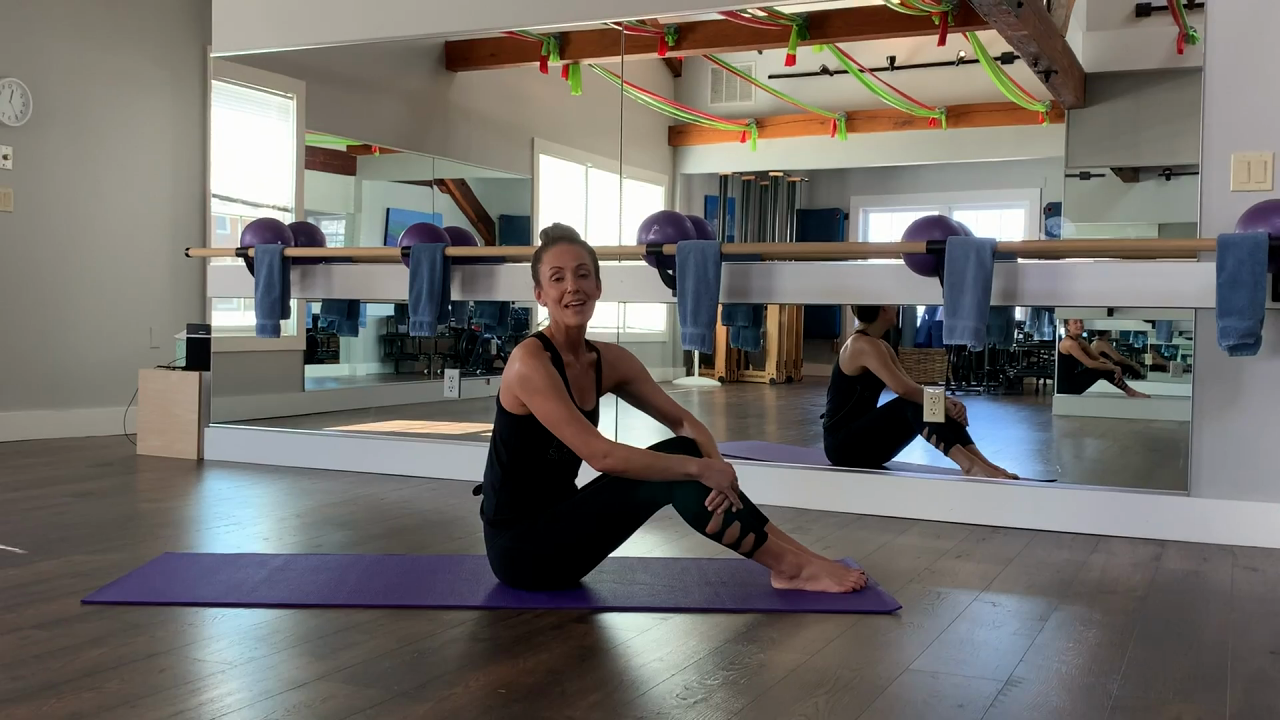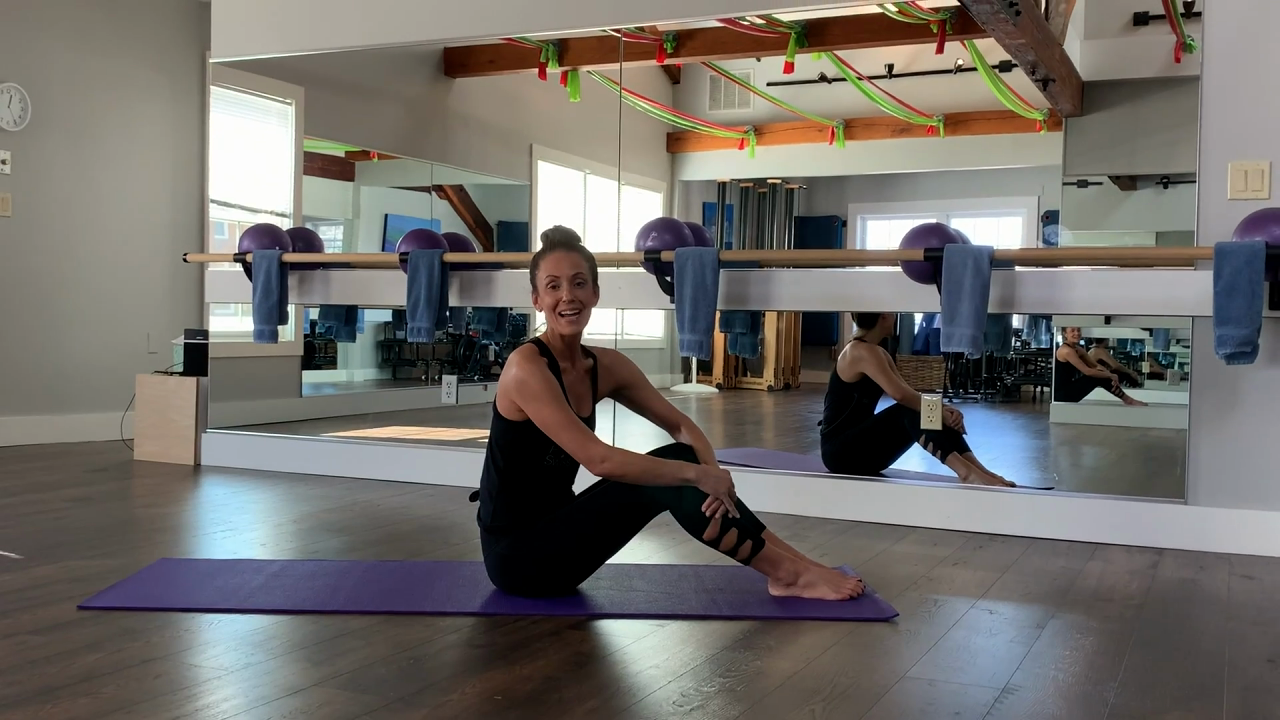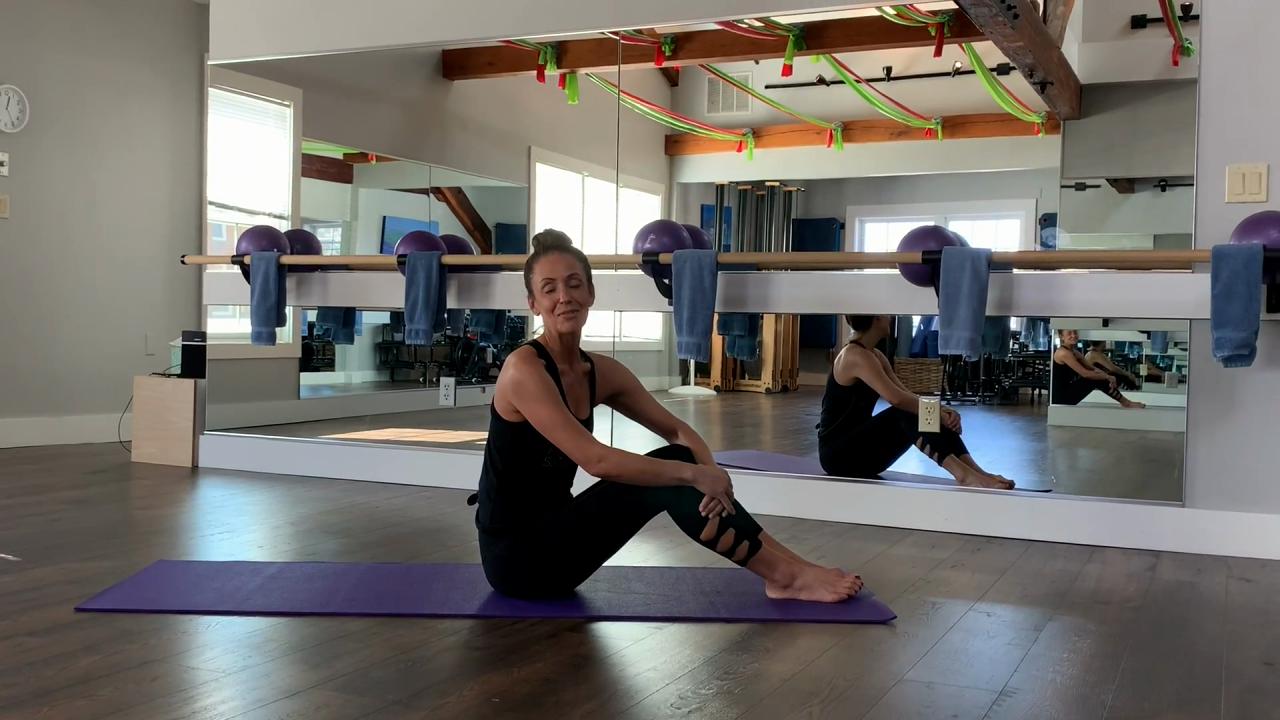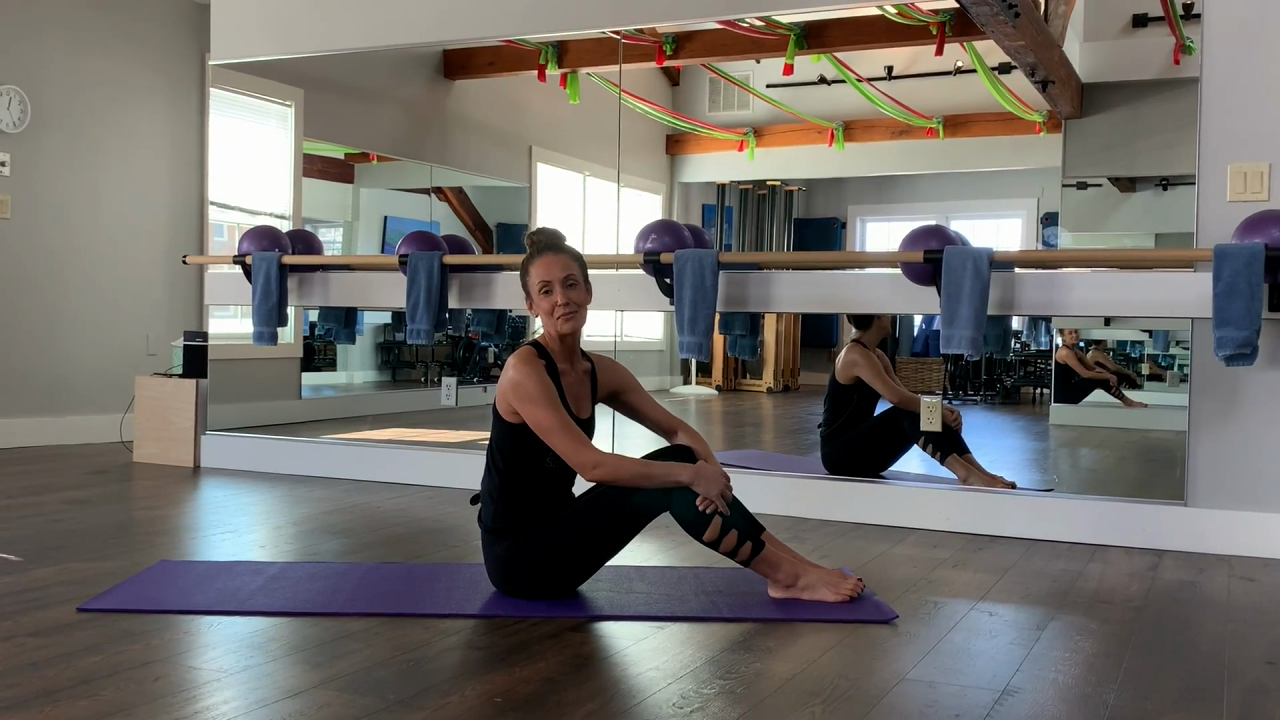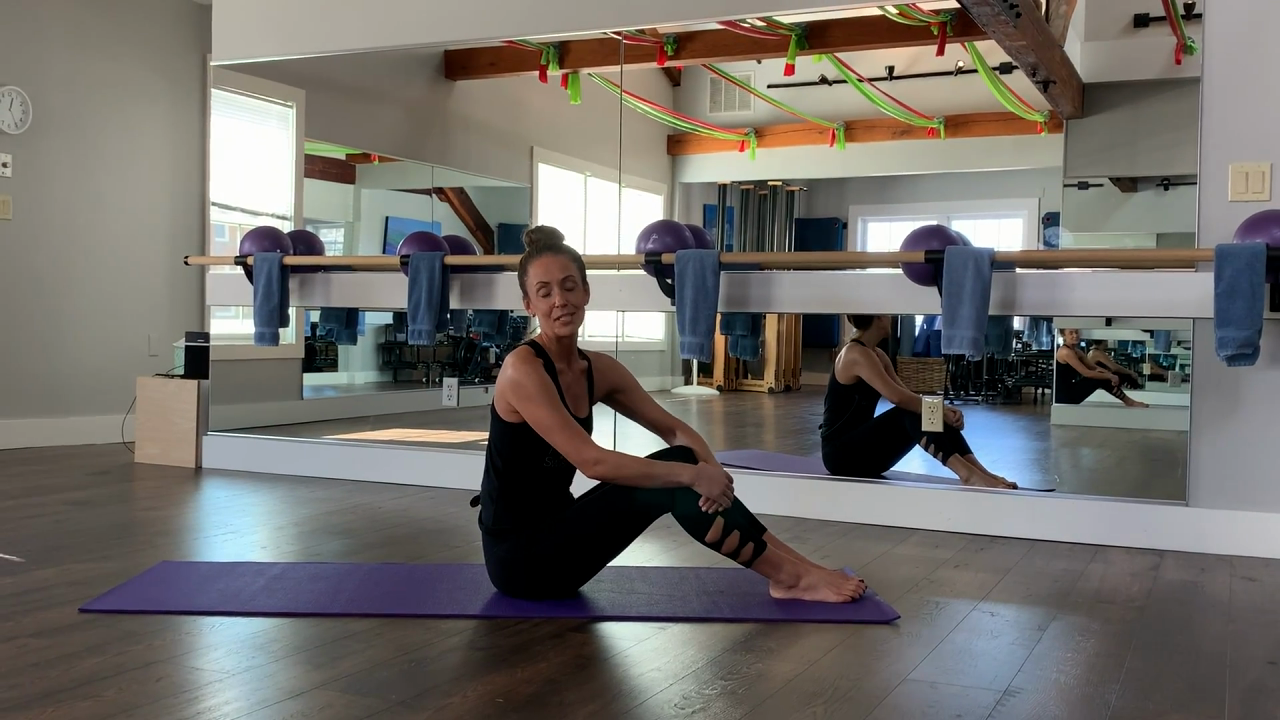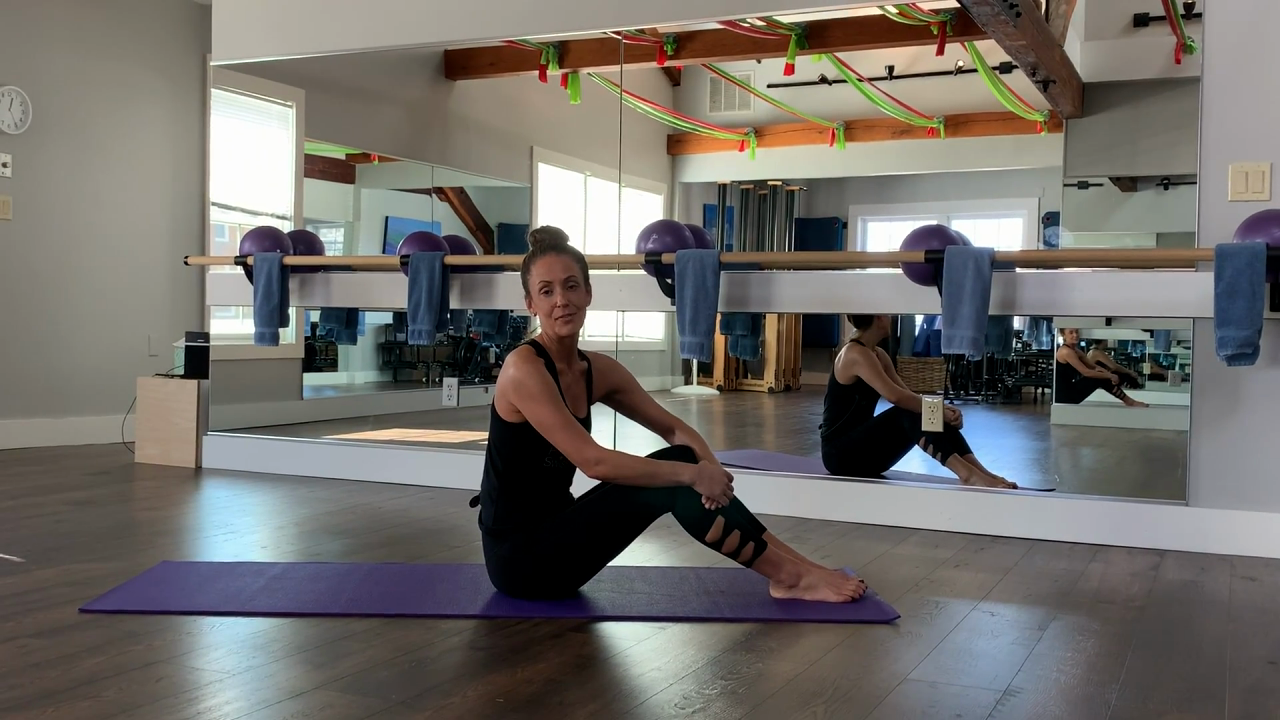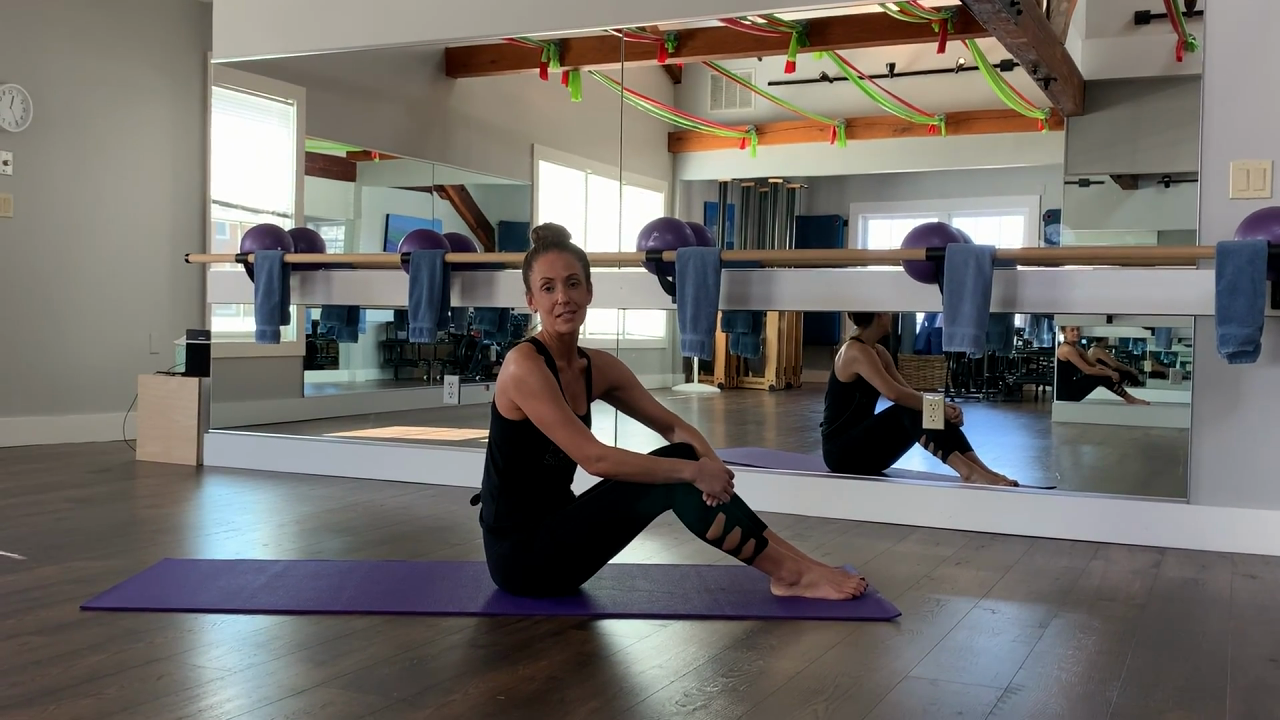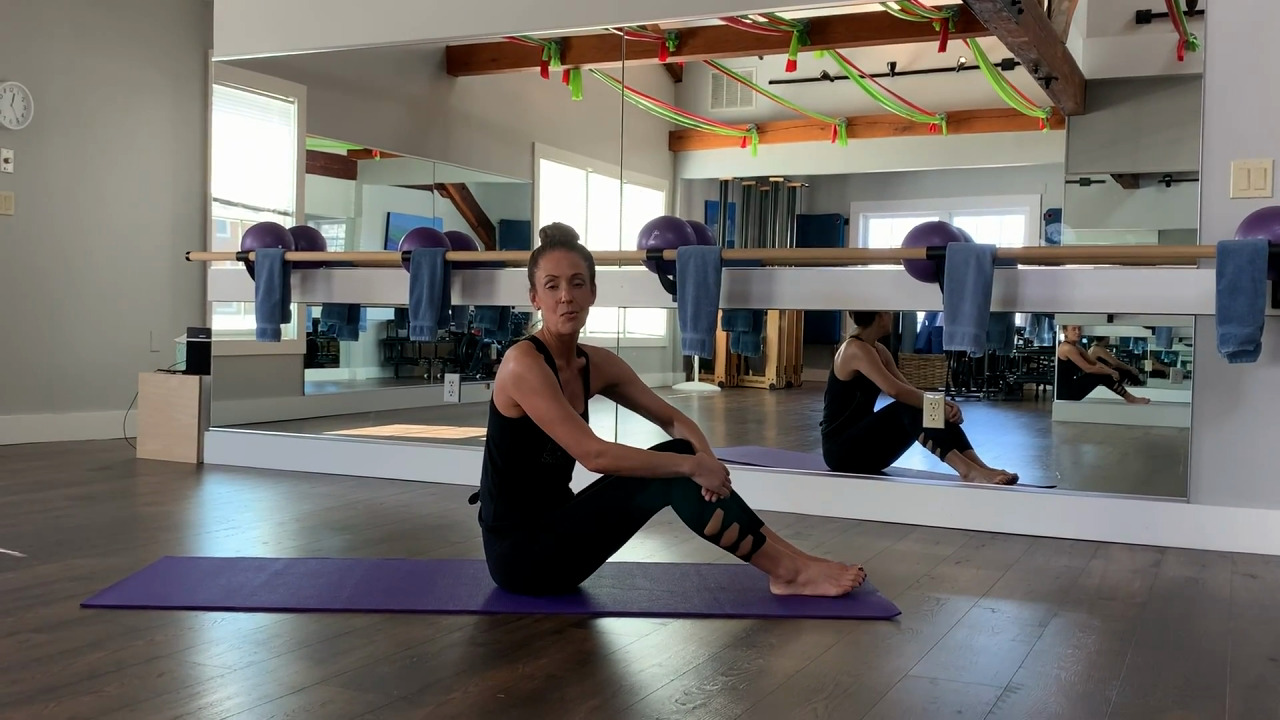
dt=0.4s
person 1, frame 1
left shoulder: (610, 360)
right shoulder: (530, 361)
left elbow: (681, 421)
right elbow: (602, 455)
left wrist: (714, 462)
right wrist: (700, 468)
left hip: (555, 524)
right hip: (521, 546)
left knee: (680, 456)
right knee: (674, 466)
left ankle: (791, 559)
right ankle: (793, 566)
person 1, frame 2
left shoulder: (606, 365)
right shoulder: (527, 367)
left elbow: (680, 426)
right elbow: (600, 459)
left wrist: (711, 472)
right wrist: (697, 475)
left hip: (552, 530)
right hip: (517, 554)
left knee: (676, 464)
right knee: (674, 477)
left ankle: (789, 565)
right ankle: (789, 573)
person 1, frame 3
left shoulder: (602, 372)
right shoulder: (525, 368)
left elbow: (676, 431)
right elbow: (597, 460)
left wrist: (706, 472)
right wrist: (694, 474)
left hip: (551, 532)
right hip: (516, 554)
left knee: (673, 467)
right knee: (670, 478)
left ankle: (787, 567)
right ankle: (786, 574)
person 1, frame 4
left shoulder: (601, 371)
right shoulder: (525, 370)
left elbow: (675, 431)
right elbow: (591, 464)
left wrist: (709, 466)
right wrist: (689, 474)
left hip: (553, 531)
right hip: (518, 555)
left knee: (678, 466)
right knee: (674, 474)
left ankle: (790, 568)
right ankle: (790, 575)
person 1, frame 5
left shoulder: (598, 369)
right shoulder: (523, 368)
left elbow: (673, 429)
right elbow: (593, 461)
left wrist: (709, 465)
right wrist: (690, 475)
left hip: (553, 531)
right hip: (519, 556)
left knee: (679, 465)
right knee: (675, 479)
left ankle: (791, 568)
right ankle: (791, 576)
person 1, frame 6
left shoulder: (598, 370)
right shoulder: (524, 368)
left elbow: (673, 428)
right elbow: (594, 461)
left wrist: (708, 465)
right wrist: (691, 474)
left hip: (552, 532)
right hip: (519, 555)
left knee: (680, 464)
right knee: (676, 479)
left ankle: (791, 568)
right ankle: (791, 575)
person 1, frame 7
left shoulder: (597, 366)
right shoulder: (525, 365)
left elbow: (672, 426)
right elbow: (595, 458)
left wrist: (708, 460)
right wrist: (692, 470)
left hip: (553, 530)
right hip: (521, 553)
left knee: (681, 461)
right knee: (676, 476)
left ankle: (792, 565)
right ankle: (792, 572)
person 1, frame 8
left shoulder: (597, 363)
right shoulder: (524, 363)
left elbow: (671, 419)
right elbow: (594, 454)
left wrist: (703, 457)
right wrist: (690, 464)
left hip: (552, 527)
right hip: (519, 551)
left knee: (676, 461)
right knee: (674, 472)
left ankle: (789, 563)
right ankle: (789, 569)
person 2, frame 1
left shoulder: (880, 346)
right shoulder: (863, 345)
left elbow: (912, 386)
right elbow: (902, 388)
left wrist: (946, 402)
right wrist: (942, 404)
left hip: (866, 440)
right hip: (842, 444)
left knee: (919, 402)
right knee: (913, 405)
left ankle: (984, 464)
right ankle: (970, 465)
person 2, frame 2
left shoulder: (879, 353)
right shoulder: (862, 351)
left elbow: (909, 393)
right elbow: (900, 394)
left wrist: (942, 410)
left hip: (863, 447)
right hip: (840, 450)
left knee: (920, 411)
right knee: (910, 412)
left ankle: (980, 472)
right ankle: (967, 472)
person 2, frame 3
left shoulder: (875, 355)
right shoulder: (856, 356)
left elbow: (907, 395)
right elbow: (896, 398)
left wrist: (940, 410)
left hip: (861, 449)
right hip: (837, 453)
left knee: (921, 415)
right knee: (907, 414)
left ankle: (976, 473)
right ankle: (964, 475)
person 2, frame 4
left shoulder: (877, 356)
right shoulder: (856, 355)
left elbow: (906, 395)
right elbow: (897, 398)
left wrist: (941, 410)
left hip: (862, 450)
right hip: (839, 452)
left knee: (923, 414)
right knee: (909, 414)
left ankle: (979, 472)
right ankle: (966, 474)
person 2, frame 5
left shoulder: (877, 355)
right shoulder: (857, 354)
left elbow: (907, 395)
right elbow: (897, 397)
left wrist: (942, 410)
right wrist: (940, 413)
left hip: (864, 449)
right hip: (840, 452)
left knee: (922, 413)
right knee: (912, 414)
left ankle: (981, 473)
right ankle: (969, 474)
person 2, frame 6
left shoulder: (878, 354)
right shoulder: (856, 354)
left elbow: (907, 394)
right elbow: (896, 396)
left wrist: (941, 409)
left hip: (863, 449)
right hip: (840, 452)
left knee: (919, 412)
right knee: (909, 414)
left ankle: (981, 473)
right ankle: (968, 474)
person 2, frame 7
left shoulder: (879, 352)
right shoulder: (856, 351)
left elbow: (908, 392)
right elbow: (895, 394)
left wrist: (942, 407)
left hip: (865, 446)
right hip: (841, 450)
left knee: (920, 410)
right knee: (910, 412)
left ankle: (982, 471)
right ankle: (969, 472)
person 2, frame 8
left shoulder: (879, 351)
right shoulder: (856, 349)
left elbow: (909, 390)
right elbow: (895, 390)
left wrist: (943, 405)
left hip: (864, 445)
right hip: (840, 449)
left knee: (920, 408)
right knee: (909, 409)
left ankle: (980, 468)
right ankle: (968, 471)
